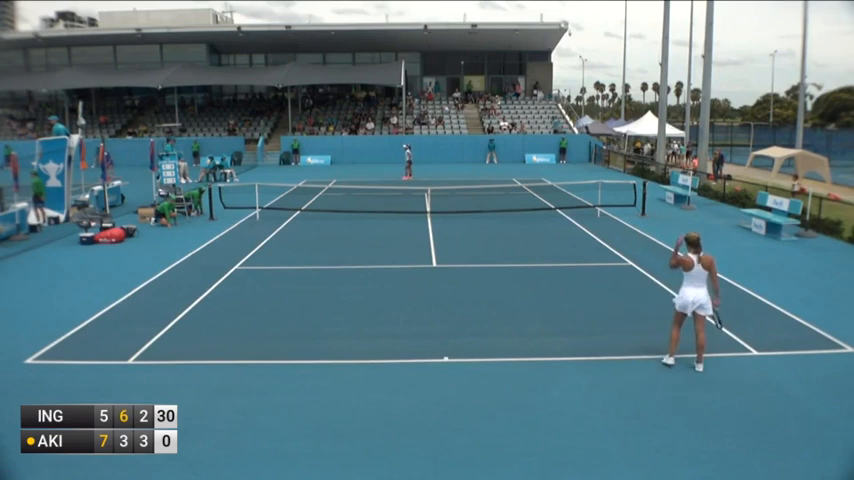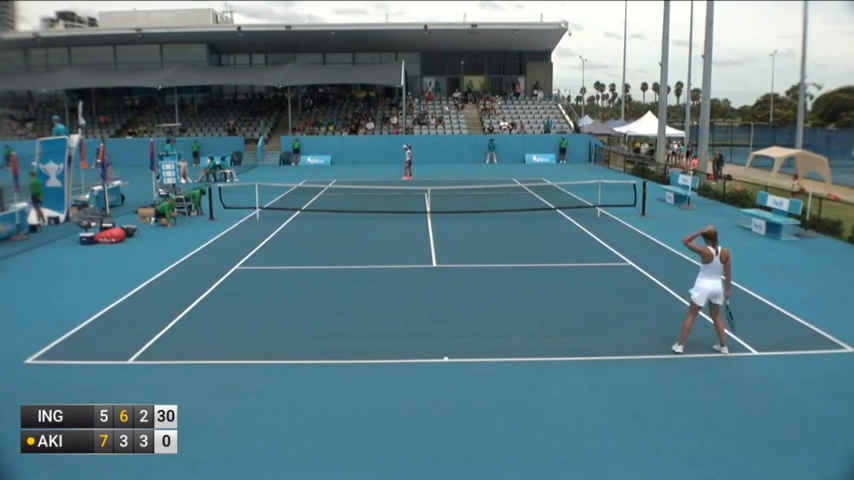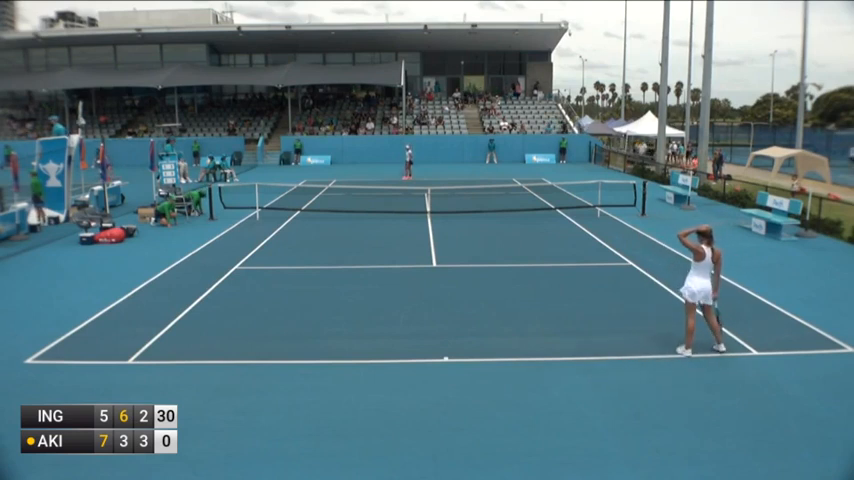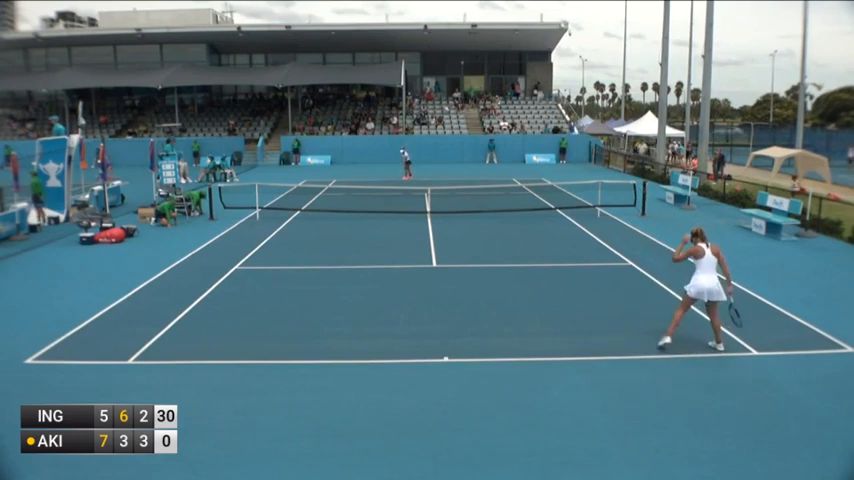
dt=1s
person 1, frame 1
left shoulder: (684, 259)
right shoulder: (709, 259)
left elbow: (672, 264)
right elbow: (715, 281)
left wrist: (676, 247)
right wrist: (717, 297)
left hip: (686, 296)
right hip: (702, 296)
left knee: (676, 326)
right knee: (700, 331)
left ankle: (670, 357)
right ankle: (699, 363)
person 1, frame 2
left shoulder: (704, 251)
right shoulder: (726, 253)
left elbow: (686, 241)
right elbow: (728, 274)
left wrist: (699, 233)
right wrist: (728, 289)
left hip: (703, 286)
right hip: (717, 287)
left knee: (691, 316)
right knee: (716, 317)
left ankle: (679, 345)
right ankle: (723, 346)
person 1, frame 3
left shoulder: (697, 249)
right shoulder: (717, 253)
left elbow: (680, 235)
right elbow: (717, 274)
left wrist: (696, 229)
right wrist: (715, 291)
left hip: (693, 285)
right hip: (706, 286)
left knee: (690, 318)
right knee: (710, 316)
left ankle: (687, 348)
right ankle: (720, 344)
person 1, frame 4
left shoulder: (695, 249)
right shoulder: (716, 249)
left elbow: (675, 259)
right elbow: (725, 268)
left wrist: (683, 243)
right wrist: (729, 285)
left hip: (698, 284)
right hip: (713, 284)
left knee: (681, 310)
right knee: (713, 315)
left ankle: (668, 337)
right ankle: (719, 343)
